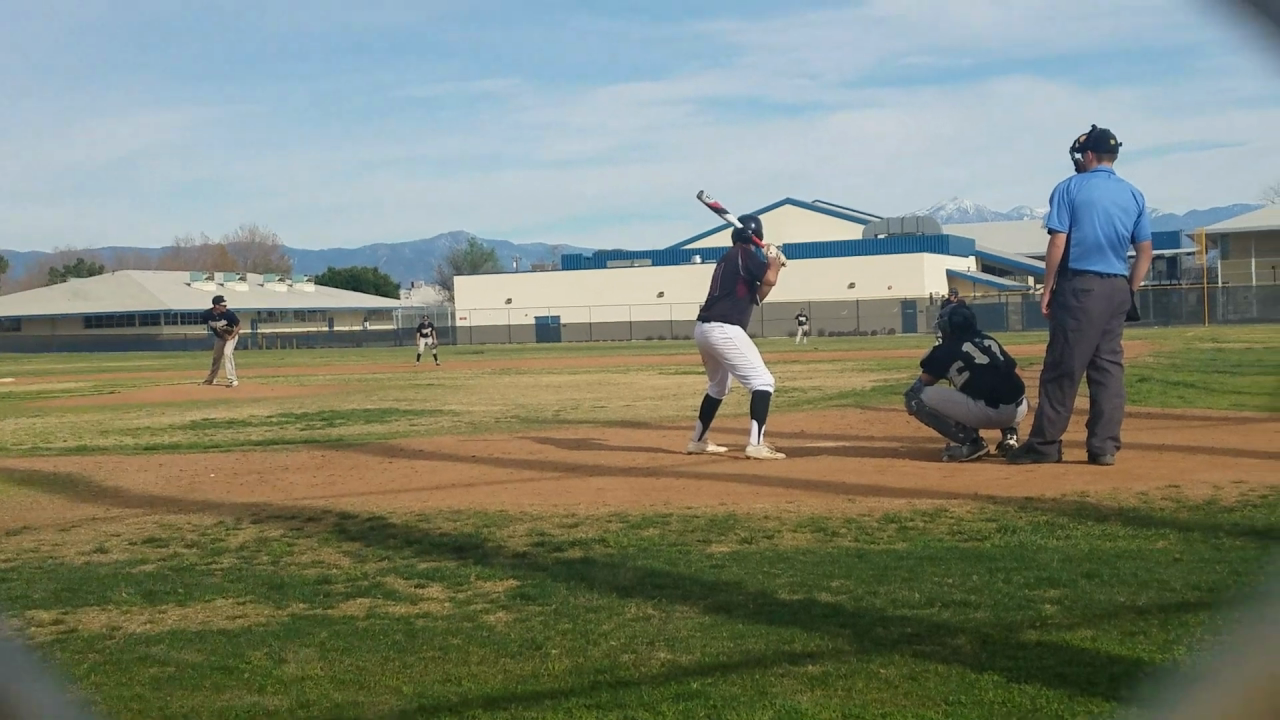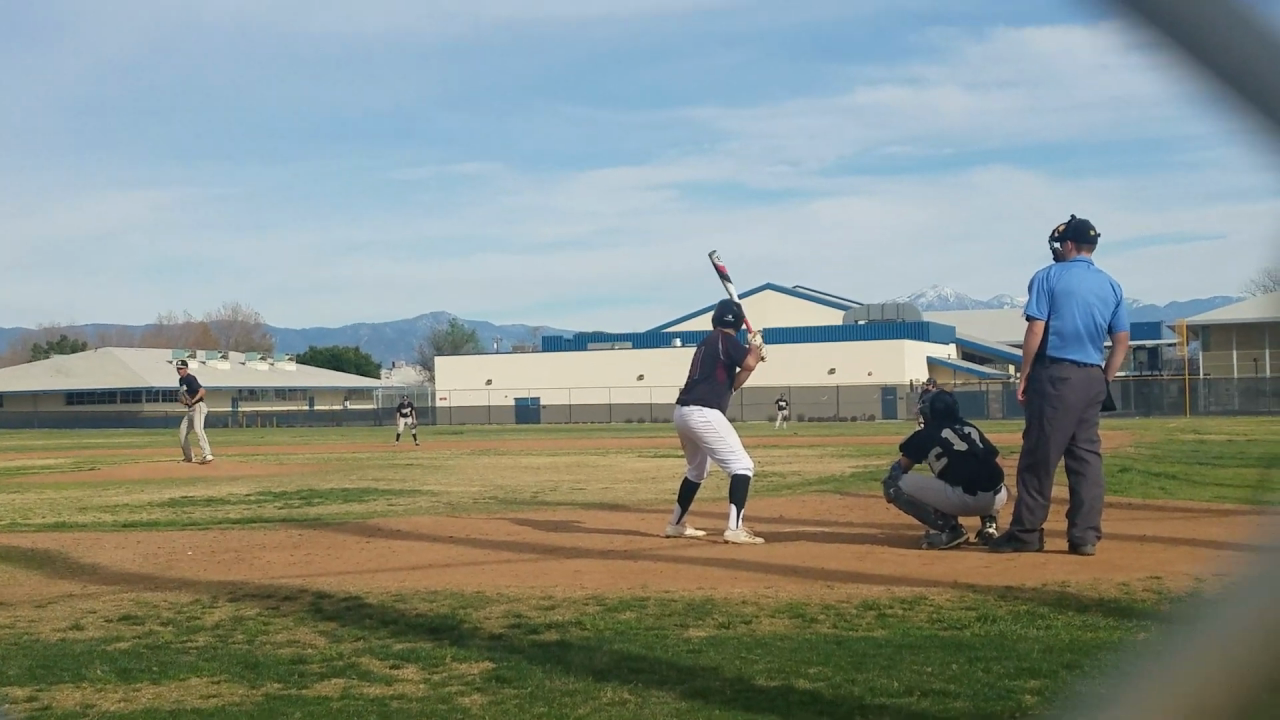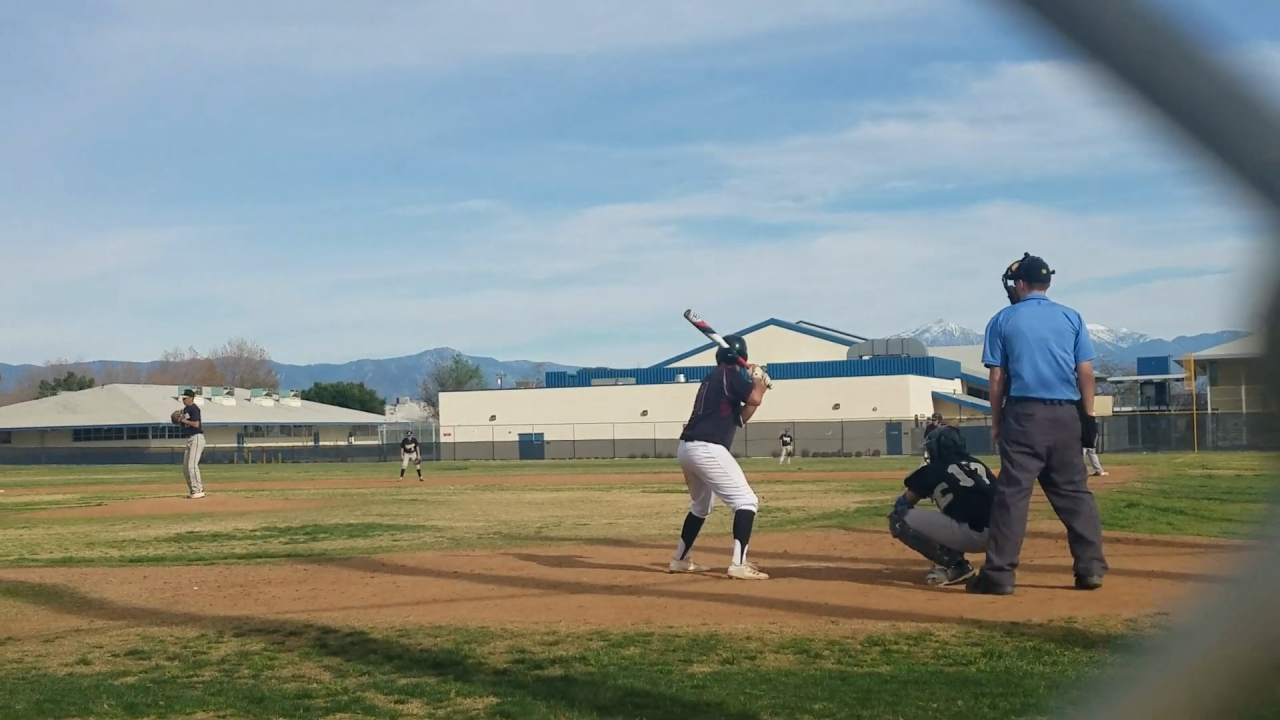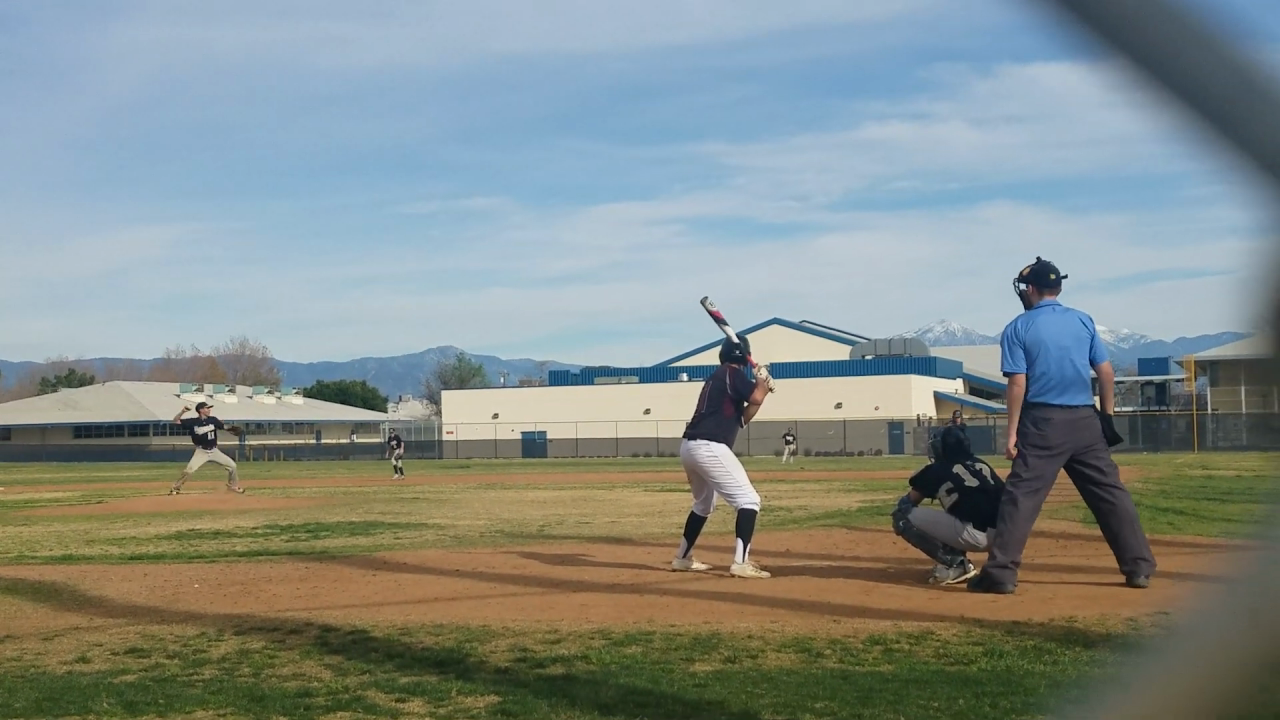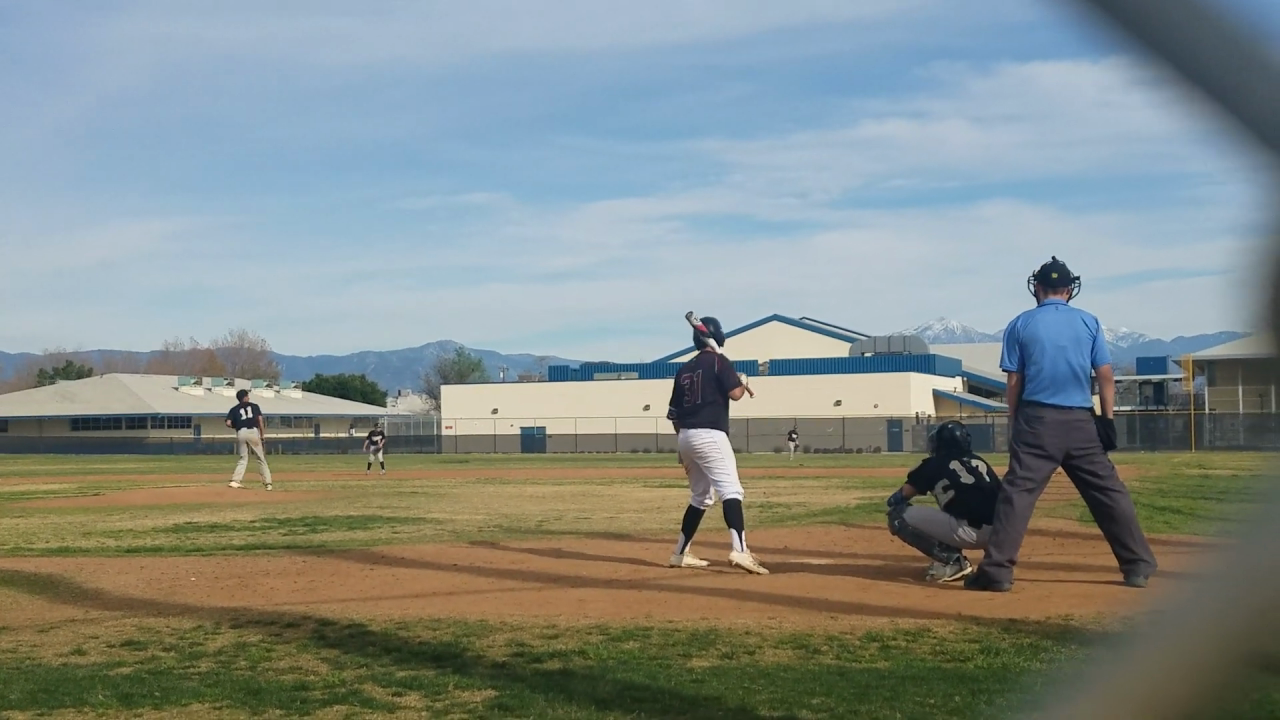
dt=0.7s
person 1, frame 1
left shoulder: (1070, 188)
right shoulder: (1134, 195)
left elbow: (1058, 244)
right elbow: (1145, 251)
left wrist: (1047, 289)
right wrist: (1129, 292)
left hip: (1079, 286)
right hip: (1117, 288)
left knee: (1063, 366)
right knee: (1109, 367)
left ankle: (1044, 444)
right ankle: (1105, 445)
person 1, frame 2
left shoulder: (1048, 277)
right shoulder: (1111, 286)
left elbow: (1036, 331)
right elbow: (1121, 342)
left wrist: (1023, 376)
right wrist: (1103, 381)
left hip: (1055, 375)
right hip: (1092, 378)
left knee: (1038, 457)
right knee: (1087, 456)
left ankle: (1028, 532)
right ankle: (1085, 535)
person 1, frame 3
left shoulder: (1003, 320)
right shoulder: (1071, 317)
left elbow: (997, 378)
right elbow: (1086, 371)
left wrist: (997, 421)
right wrist: (1087, 415)
left hip: (1024, 415)
right hip: (1066, 415)
left knee: (1012, 494)
right knee: (1075, 493)
left ankle: (999, 574)
right ankle: (1090, 566)
person 1, frame 4
left shoulder: (1018, 327)
right shoulder: (1084, 321)
left elbow: (1018, 384)
right elbow: (1106, 373)
left wrist: (1012, 433)
right wrist: (1107, 416)
left hip: (1043, 421)
right hip: (1085, 420)
left knee: (1021, 495)
right knee: (1110, 492)
left ankle: (1000, 572)
right ankle: (1139, 567)
person 1, frame 5
left shoulder: (1021, 324)
right shoulder: (1089, 322)
left elbow: (1014, 382)
right elbow: (1106, 375)
left wrist: (1016, 423)
right wrist: (1107, 419)
left hip: (1036, 420)
right hip: (1081, 421)
left knee: (1018, 492)
right knee: (1109, 492)
left ankle: (996, 571)
right ankle: (1138, 567)
person 2, frame 1
left shoulder: (727, 258)
right shoulder: (744, 255)
left elbow: (756, 297)
right elbow: (770, 280)
left wrist: (774, 264)
right wrist: (772, 260)
left hip: (705, 329)
right hip: (724, 330)
left knee: (718, 386)
right knee: (763, 381)
left ankle: (698, 441)
right ankle: (756, 444)
person 2, frame 2
left shoulder: (707, 343)
right shoulder: (725, 339)
left elbow: (732, 385)
right elbow: (748, 364)
left wrist: (755, 356)
right wrist: (755, 347)
left hip: (684, 413)
right hip: (703, 413)
left knee: (697, 470)
right knee: (742, 465)
left ankle: (676, 524)
right ankle: (734, 529)
person 2, frame 3
left shoulder: (712, 378)
right shoulder: (729, 374)
left elbow: (740, 418)
right elbow: (755, 400)
left wrist: (758, 387)
right wrist: (757, 381)
left hip: (688, 449)
right hip: (707, 449)
left knee: (701, 505)
right knee: (746, 501)
left ankle: (680, 559)
right ankle: (738, 564)
person 2, frame 4
left shoulder: (716, 377)
right shoulder: (732, 374)
left elbow: (742, 417)
right elbow: (755, 399)
left wrist: (763, 389)
right wrist: (762, 381)
left hip: (690, 447)
right hip: (709, 448)
left knee: (703, 504)
right knee: (748, 499)
left ankle: (683, 558)
right ankle: (741, 562)
person 2, frame 5
left shoulder: (684, 369)
right shoulder: (718, 361)
left elbow: (673, 412)
right elbow: (735, 393)
right wrist: (744, 382)
left hip: (685, 437)
right hip: (709, 435)
left knee: (700, 497)
right knee: (730, 490)
left ankle: (681, 554)
right ankle: (740, 550)
person 3, frame 1
left shoulder: (945, 349)
right shoulder: (989, 341)
left elbow: (922, 385)
right elbow: (1015, 374)
left hip: (985, 412)
right hip: (1018, 410)
left knee: (914, 397)
left ankle: (969, 441)
right ankle: (1009, 434)
person 3, frame 2
left shoulder: (925, 434)
right shoulder: (971, 429)
left elbow: (899, 469)
right elbow: (994, 465)
left hip: (963, 499)
right hip: (997, 498)
left knee: (893, 484)
left ankle: (948, 528)
right ankle: (989, 522)
person 3, frame 3
left shoulder: (932, 470)
right shoulder: (977, 465)
left elbow: (902, 505)
left hip: (971, 535)
left knee: (898, 518)
left ankle: (953, 564)
person 3, frame 4
left shoulder: (937, 469)
right shoulder: (982, 465)
left elbow: (905, 504)
left hip: (975, 535)
left knee: (902, 516)
left ankle: (955, 564)
person 3, frame 5
left shoulder: (933, 464)
right shoulder: (979, 462)
left elbow: (895, 500)
left hip: (970, 532)
left knee: (897, 515)
left ankle: (950, 560)
